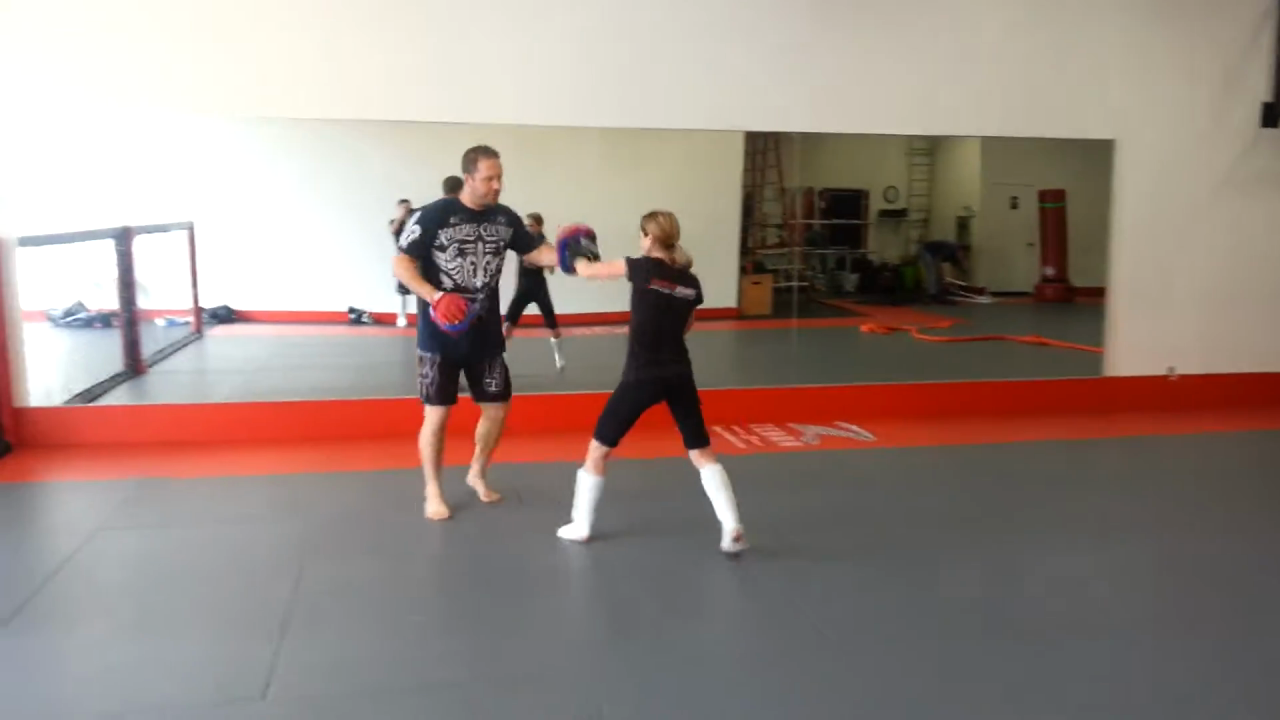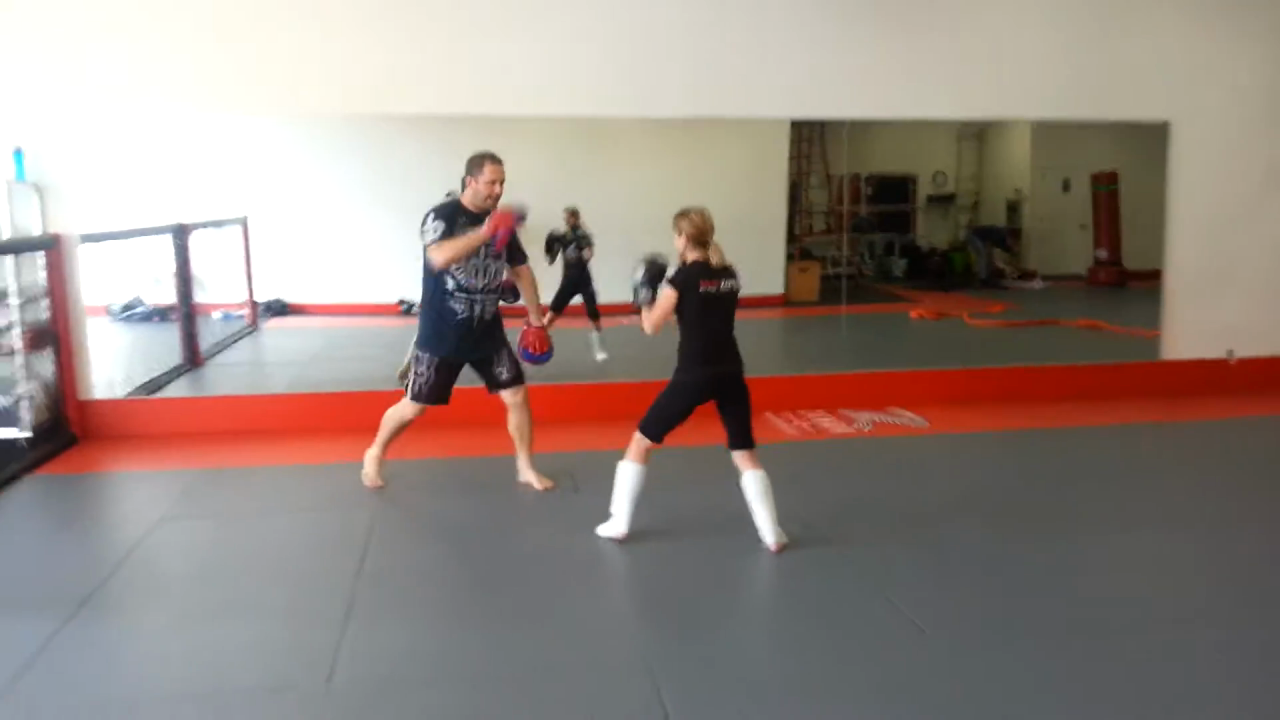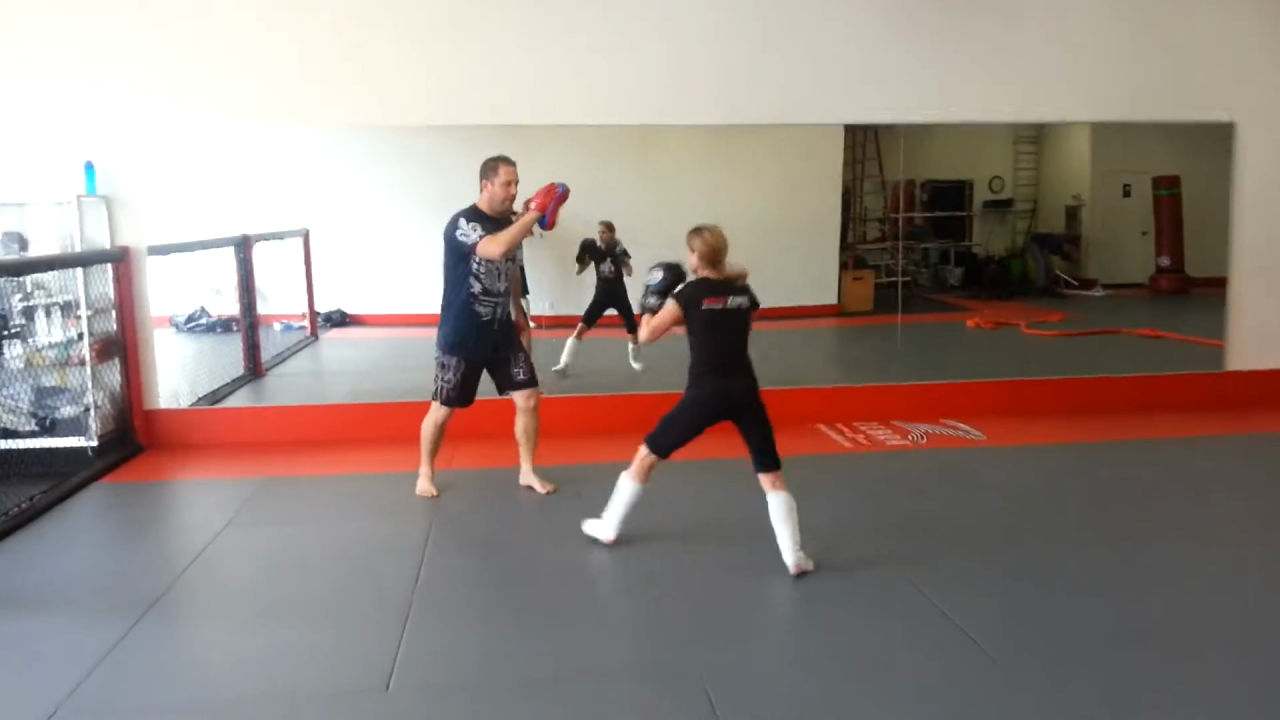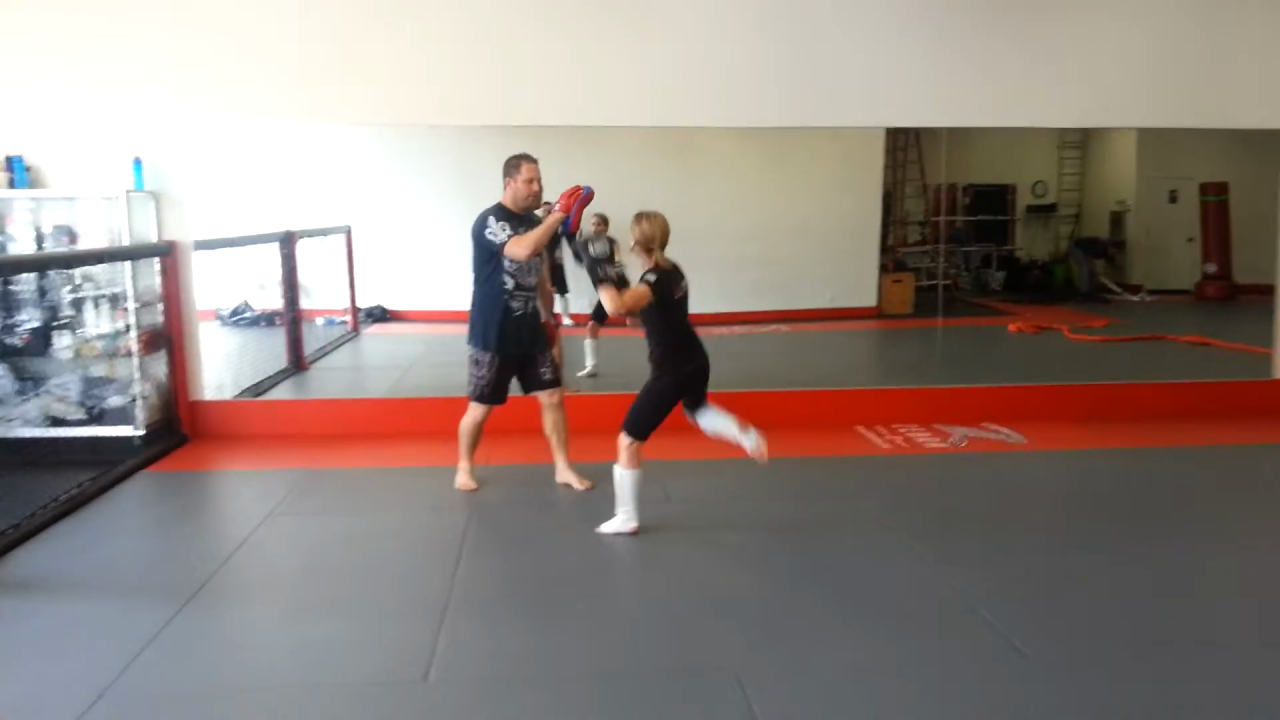
dt=0.3s
person 1, frame 1
left shoulder: (505, 218)
right shoulder: (434, 215)
left elbow: (537, 253)
right elbow: (401, 264)
right wrist: (435, 297)
left hip: (484, 332)
right hip: (440, 334)
left knee: (495, 409)
right knee: (437, 415)
left ankle: (477, 473)
right ankle: (432, 491)
person 1, frame 2
left shoulder: (503, 224)
right shoulder: (441, 216)
left elbow: (521, 270)
right elbow: (439, 258)
left wrist: (535, 316)
right wrist: (486, 231)
left hip: (487, 330)
right hip: (441, 333)
left knee: (517, 397)
right knee: (414, 407)
left ankle: (526, 468)
right ankle: (374, 454)
person 1, frame 3
left shoulder: (508, 224)
right shoulder: (463, 223)
right elbow: (496, 250)
left wrist: (519, 315)
right wrist: (533, 214)
left hip: (502, 332)
right hip: (462, 337)
left knee: (528, 399)
right knee: (442, 410)
left ankle: (527, 471)
right ankle: (425, 472)
person 1, frame 4
left shoulder: (533, 220)
right shoulder: (491, 221)
right elbow: (522, 251)
left wrist: (547, 315)
right wrist: (557, 216)
left hip: (529, 330)
right hip: (493, 334)
left knee: (553, 398)
right knee: (481, 408)
left ankle: (563, 468)
right ankle: (464, 468)
person 2, frame 1
left shoulder: (641, 268)
right shoulder: (691, 282)
left elbow: (586, 271)
left wrist: (578, 255)
left hip: (642, 377)
right hip: (679, 375)
left knee: (599, 448)
right knee: (702, 453)
left ankle: (581, 525)
right ankle: (732, 526)
person 2, frame 2
left shoulder: (682, 276)
right shoulder: (729, 274)
left elbow: (651, 326)
left wrist: (646, 294)
left hip: (693, 376)
right hip: (730, 373)
left knee: (640, 442)
right knee: (746, 454)
left ankle: (619, 522)
right ankle: (771, 533)
person 2, frame 3
left shoulder: (689, 292)
right shoulder: (744, 291)
left elbow: (647, 335)
left wrist: (653, 296)
left hip: (705, 394)
right hip: (744, 392)
left knee: (645, 457)
right knee: (771, 477)
left ankle: (608, 526)
right ankle: (794, 556)
person 2, frame 4
left shoulder: (651, 280)
right shoulder: (671, 271)
left elbow: (616, 308)
left hip: (675, 373)
right hip: (697, 360)
left knee: (628, 442)
right knee: (698, 412)
left ankle: (627, 519)
right ankle: (745, 433)
